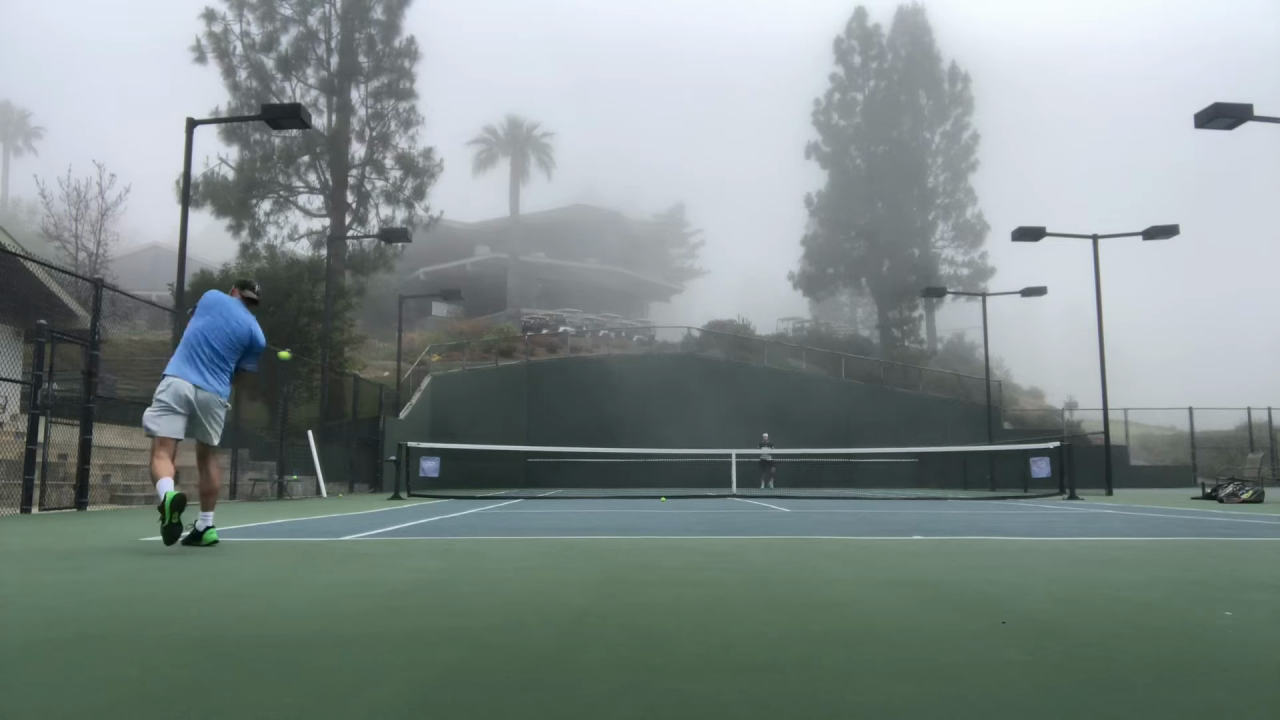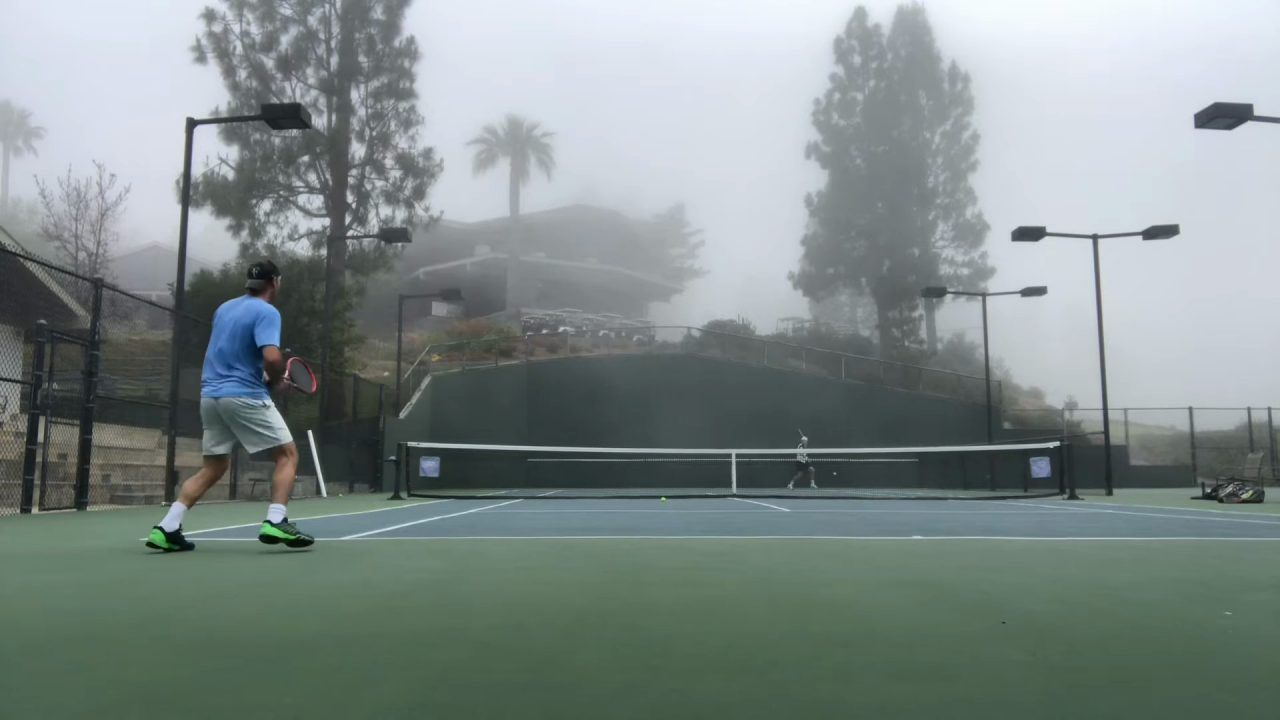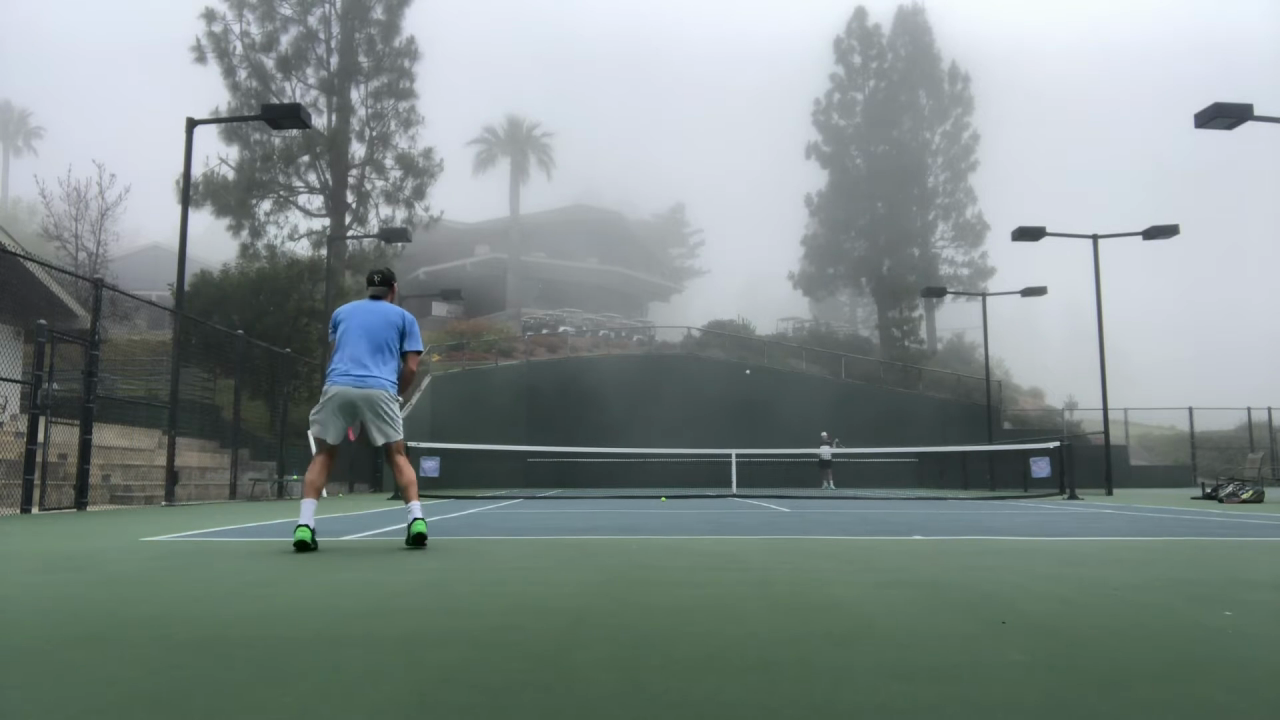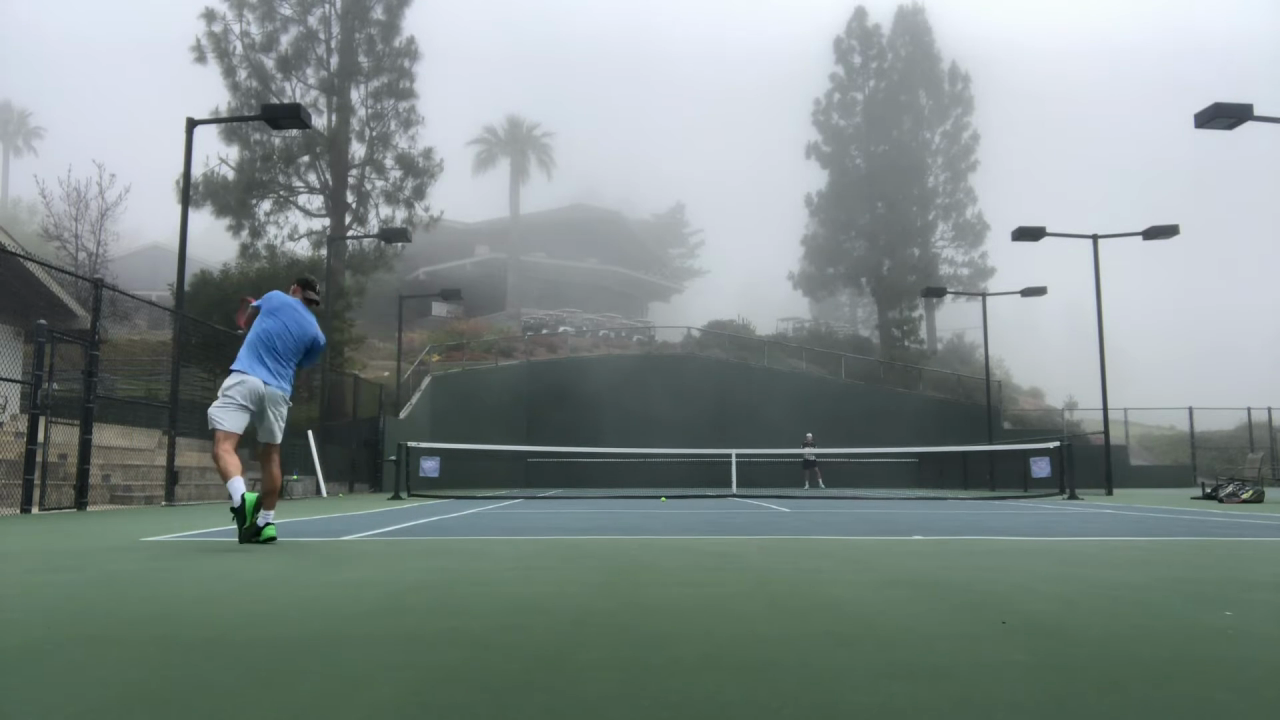
dt=1s
person 1, frame 1
left shoulder: (214, 297)
right shoulder: (256, 334)
left hip: (177, 384)
right hip: (214, 395)
left knee: (162, 454)
right knee: (206, 458)
left ankle: (169, 497)
right ankle: (205, 527)
person 1, frame 2
left shoulder: (223, 309)
right shoulder: (267, 313)
right elbow: (272, 359)
right wrist: (275, 382)
left hip: (211, 396)
right hip: (245, 396)
left knee: (211, 468)
right knee: (287, 456)
left ankle: (167, 528)
right ankle: (276, 522)
person 1, frame 3
left shoulder: (342, 312)
right shoulder: (405, 318)
right elbow: (411, 368)
right wrist: (396, 396)
left hip: (337, 387)
right hip: (379, 390)
left knee: (323, 456)
right knee: (397, 457)
left ankle: (305, 526)
right ankle: (416, 520)
person 1, frame 4
left shoulder: (276, 298)
right shoulder: (317, 335)
left elbow: (249, 321)
left hip: (244, 381)
right hip: (277, 392)
left knee: (223, 447)
right knee: (270, 456)
left ankle: (241, 499)
right ankle: (266, 524)
